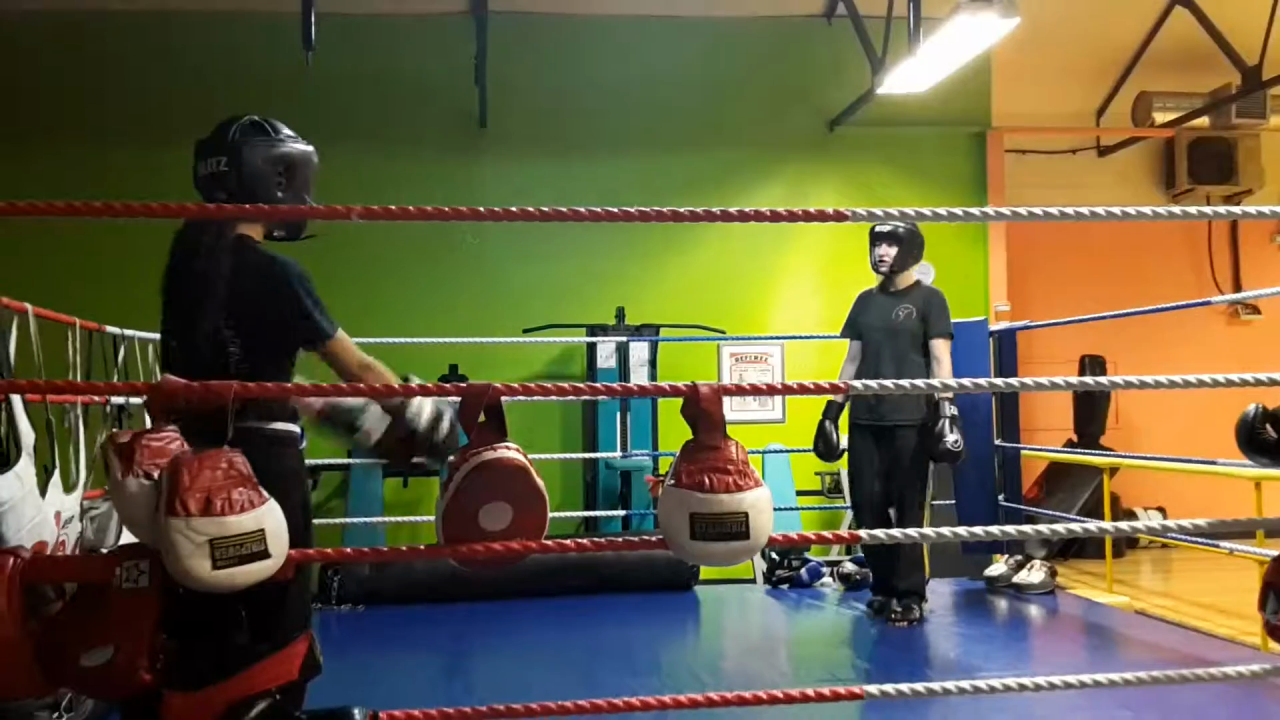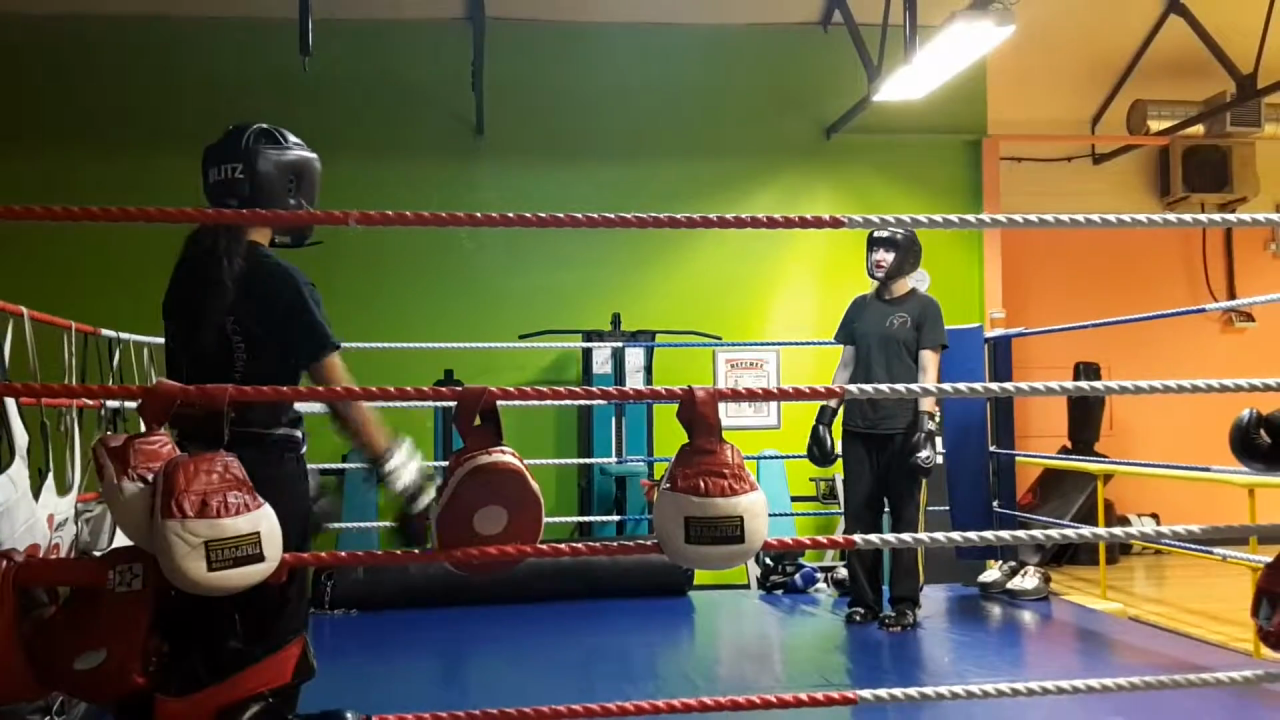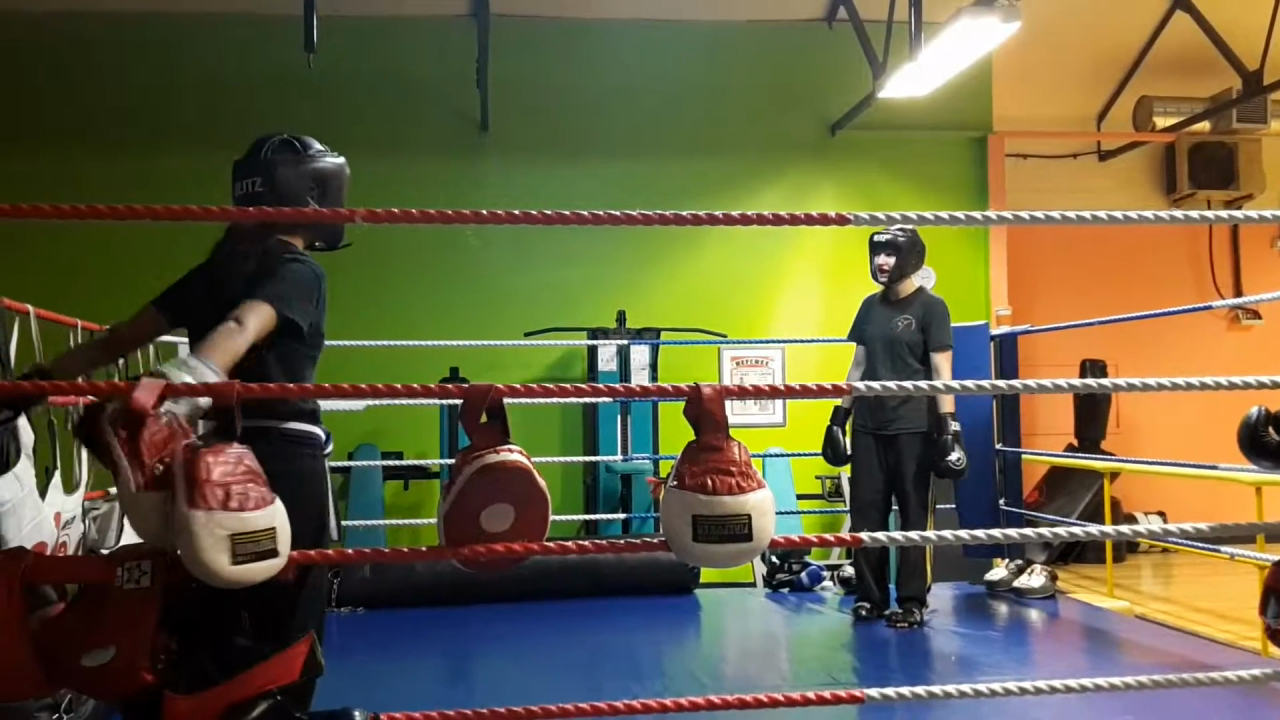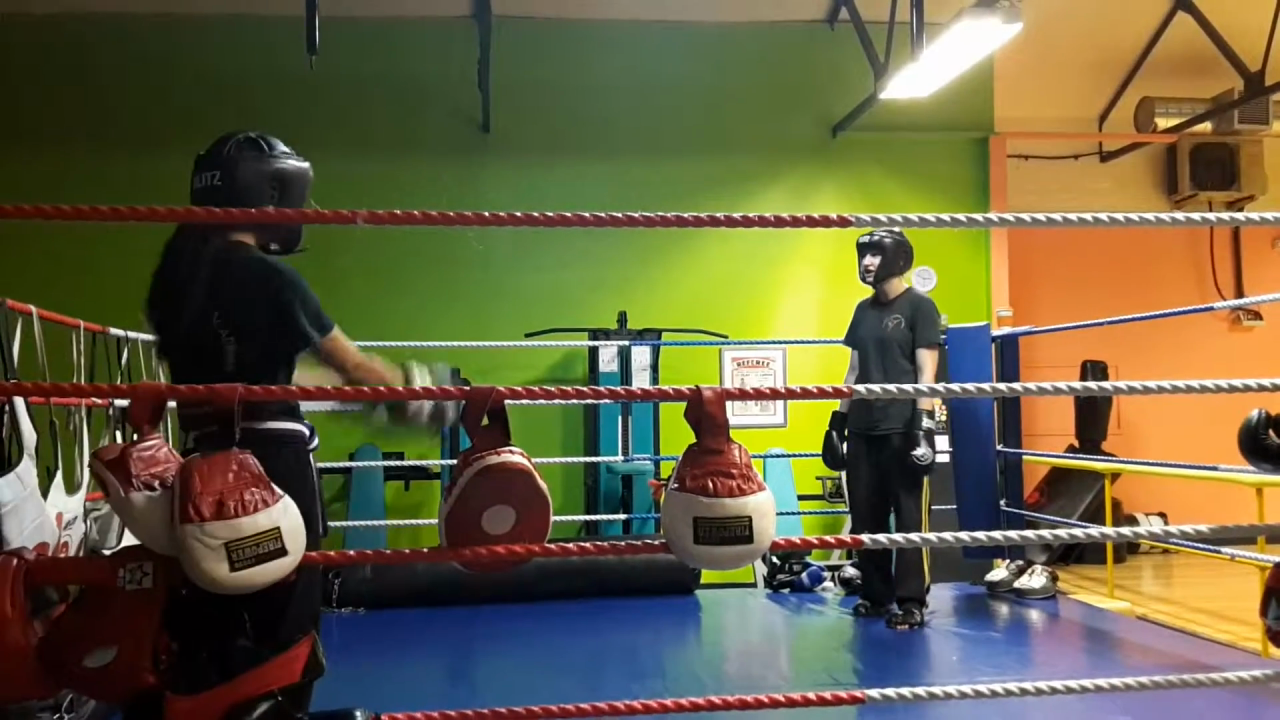
dt=0.4s
person 1, frame 1
left shoulder: (189, 263)
right shoulder: (271, 274)
right elbow: (351, 367)
left hip: (198, 458)
right hip: (262, 461)
left knee: (198, 621)
right knee: (273, 623)
person 1, frame 2
left shoulder: (191, 269)
right shoulder: (277, 282)
right elbow: (338, 393)
right wrist: (403, 471)
left hip: (198, 459)
right hip: (259, 463)
left knee: (199, 631)
right knee: (273, 627)
person 1, frame 3
left shoulder: (218, 269)
right shoulder: (298, 273)
left elbow: (122, 336)
right elbow: (239, 329)
left wrist: (28, 384)
right hip: (286, 458)
left knee: (212, 618)
right knee: (288, 625)
person 1, frame 4
left shoulder: (184, 275)
right shoulder: (265, 276)
right elbow: (350, 364)
left hip: (205, 459)
right hip: (270, 462)
left knee: (206, 620)
right knee: (281, 622)
person 2, frame 1
left shoulder: (928, 298)
right shoulder: (865, 301)
left elbow: (940, 358)
left wrist: (946, 410)
right wrist: (832, 411)
left hip: (910, 421)
right hip: (865, 420)
left knee: (910, 509)
right knee: (867, 508)
left ankle: (910, 597)
right ankle: (882, 589)
person 2, frame 2
left shoulder: (923, 307)
right shoulder: (860, 306)
left elbow: (928, 372)
left wrist: (926, 425)
right wrist: (825, 416)
left hip: (902, 428)
right hip: (858, 427)
left knee: (905, 518)
right knee: (858, 516)
left ankle: (904, 603)
right ankle: (863, 600)
person 2, frame 3
left shoulder: (930, 307)
right shoulder: (870, 306)
left elbow: (941, 372)
left wrist: (949, 429)
right wrist: (839, 417)
left hip: (913, 428)
right hip: (868, 426)
left knee: (914, 516)
right knee: (865, 514)
left ankle: (912, 602)
right ankle: (871, 598)
person 2, frame 4
left shoulder: (919, 306)
right shoulder: (863, 309)
left elbow: (926, 372)
left wrist: (924, 426)
right wrist: (838, 421)
left hip: (902, 428)
right hip: (864, 427)
left knee: (909, 515)
right knee: (865, 515)
left ankle: (911, 602)
right ankle: (876, 594)
